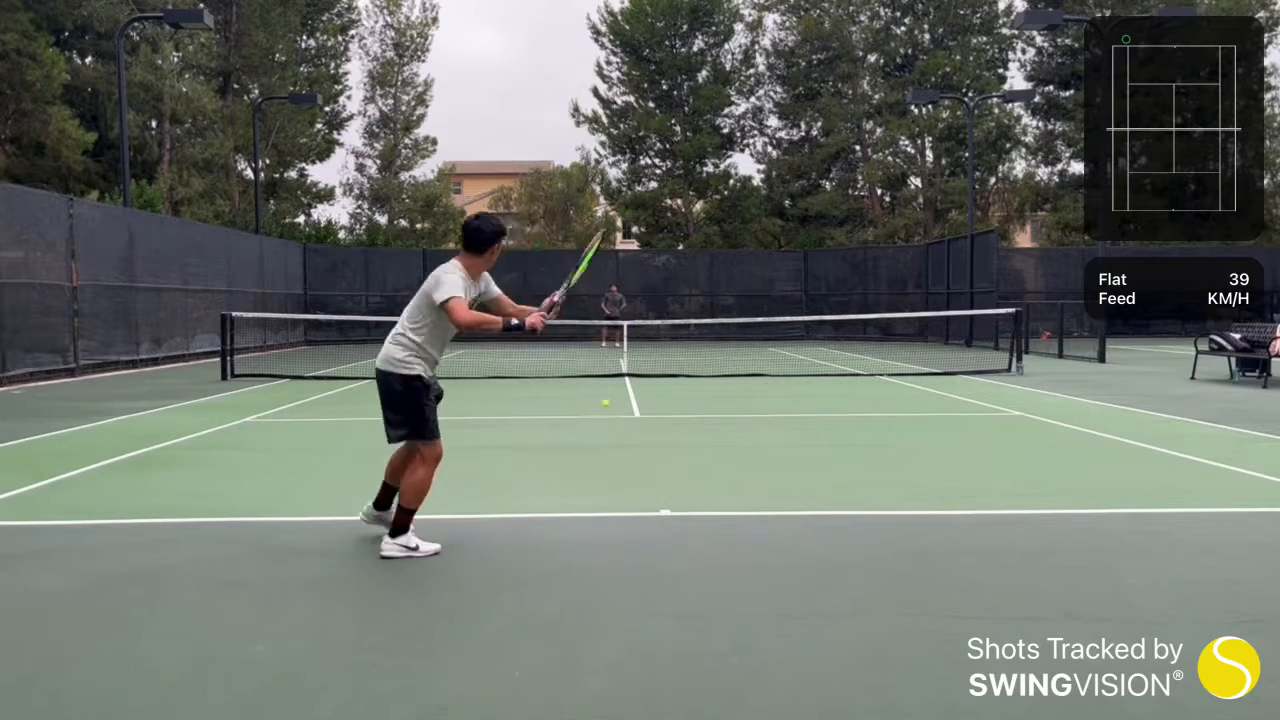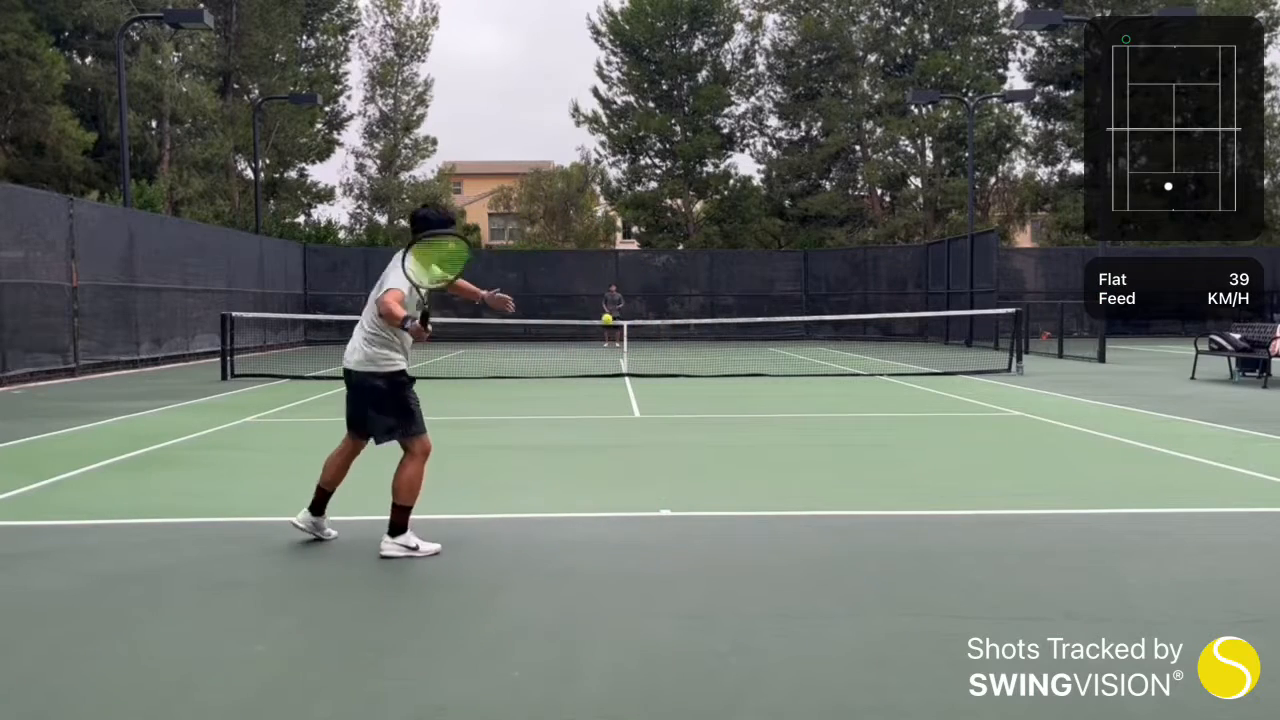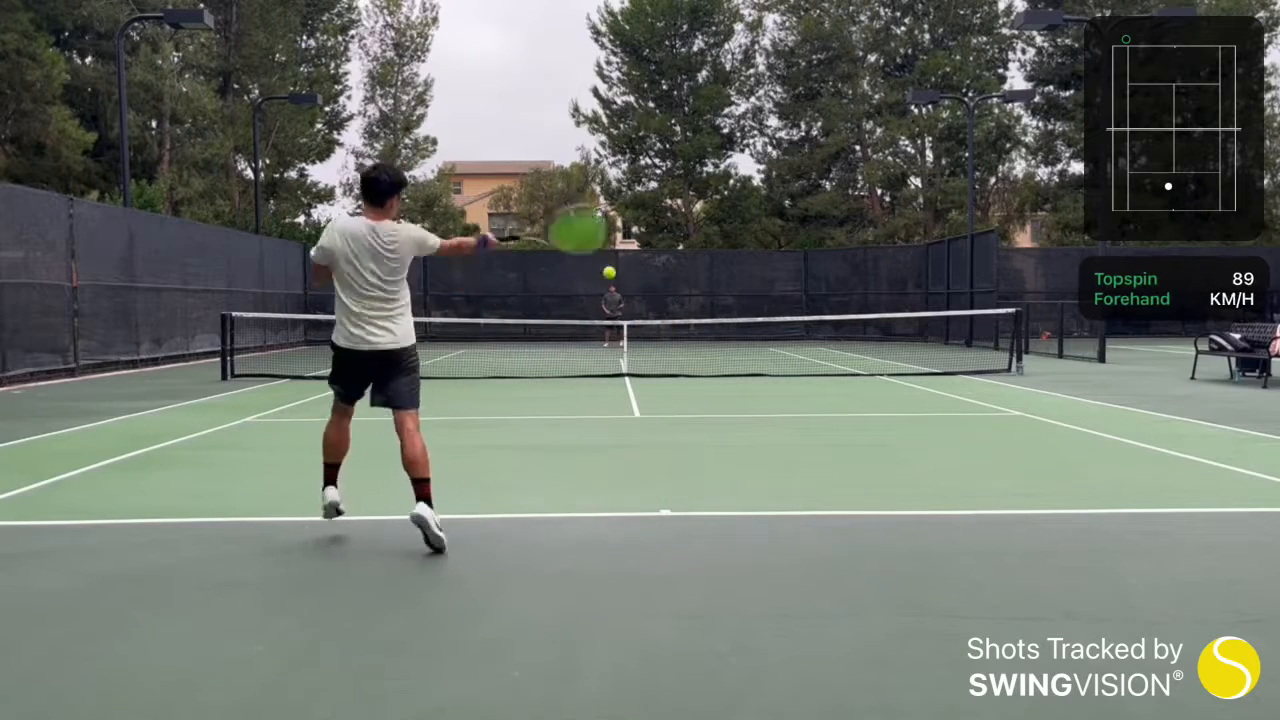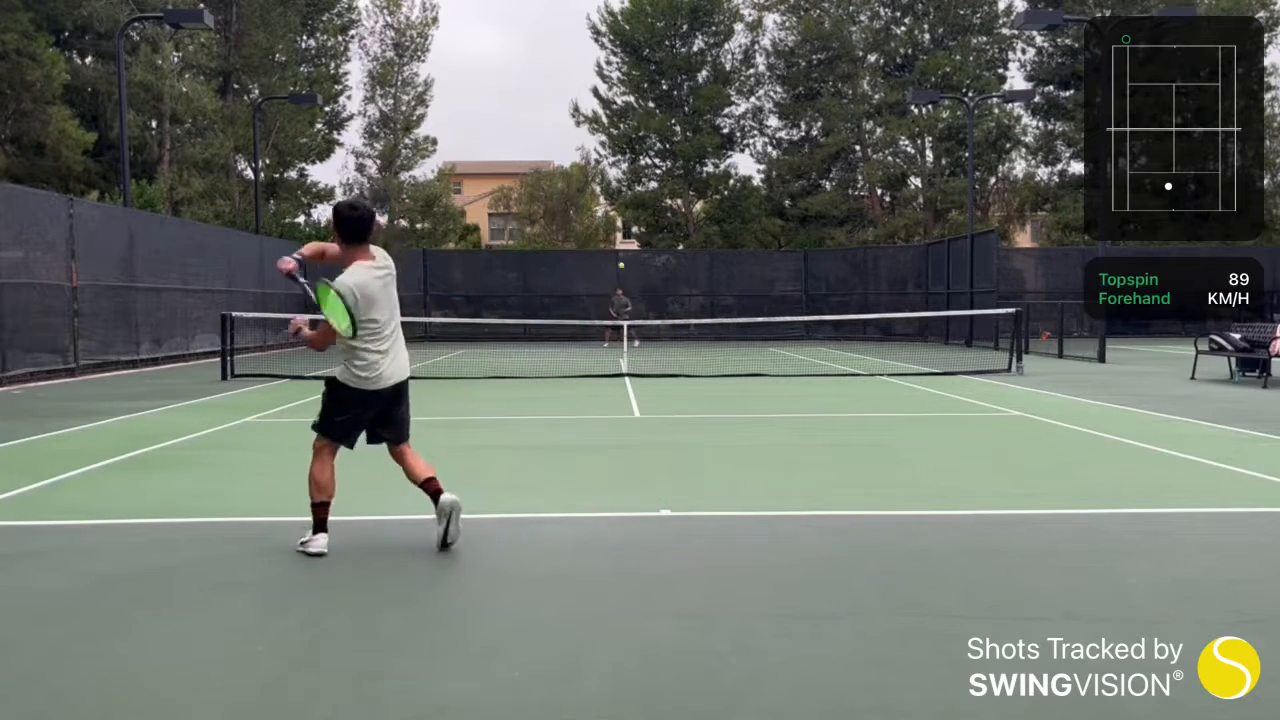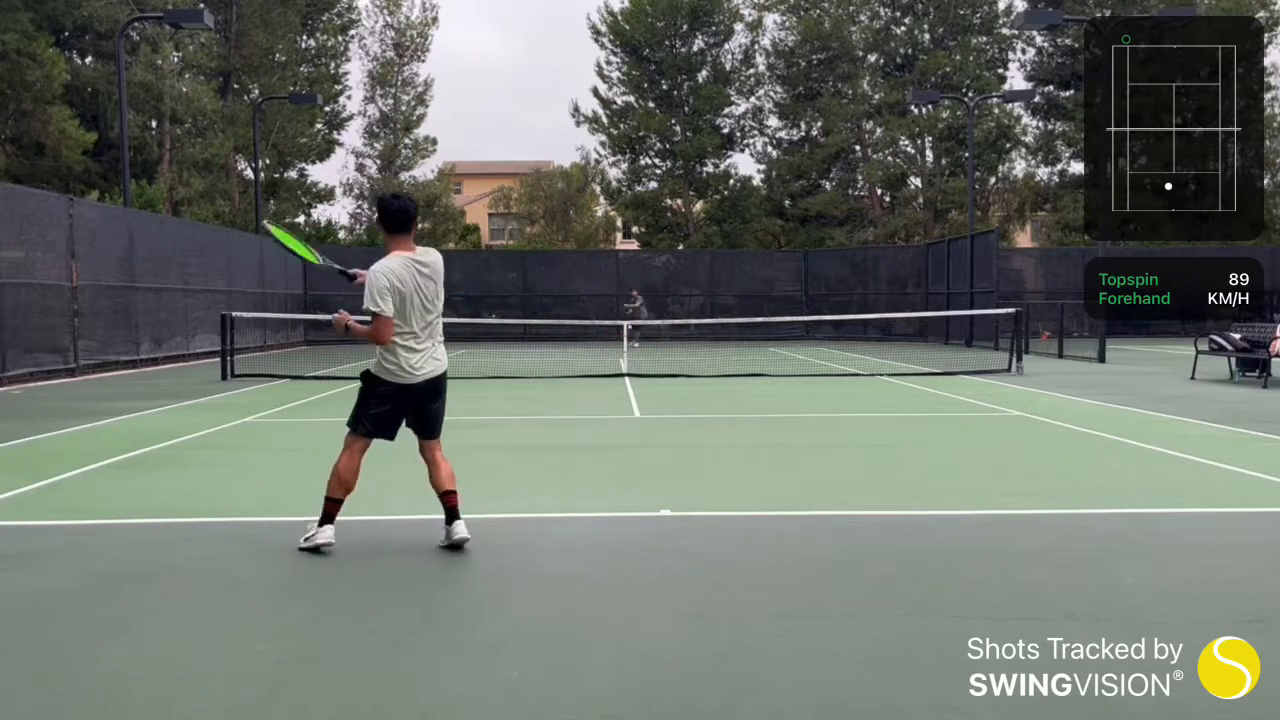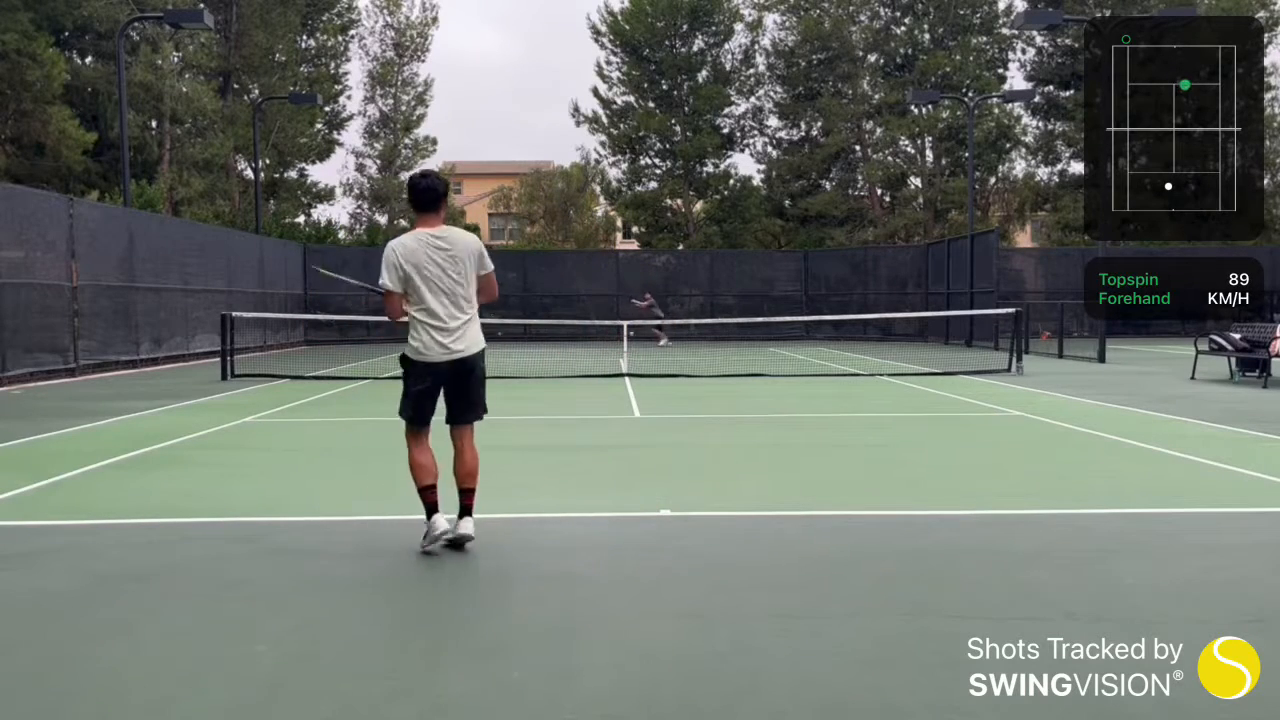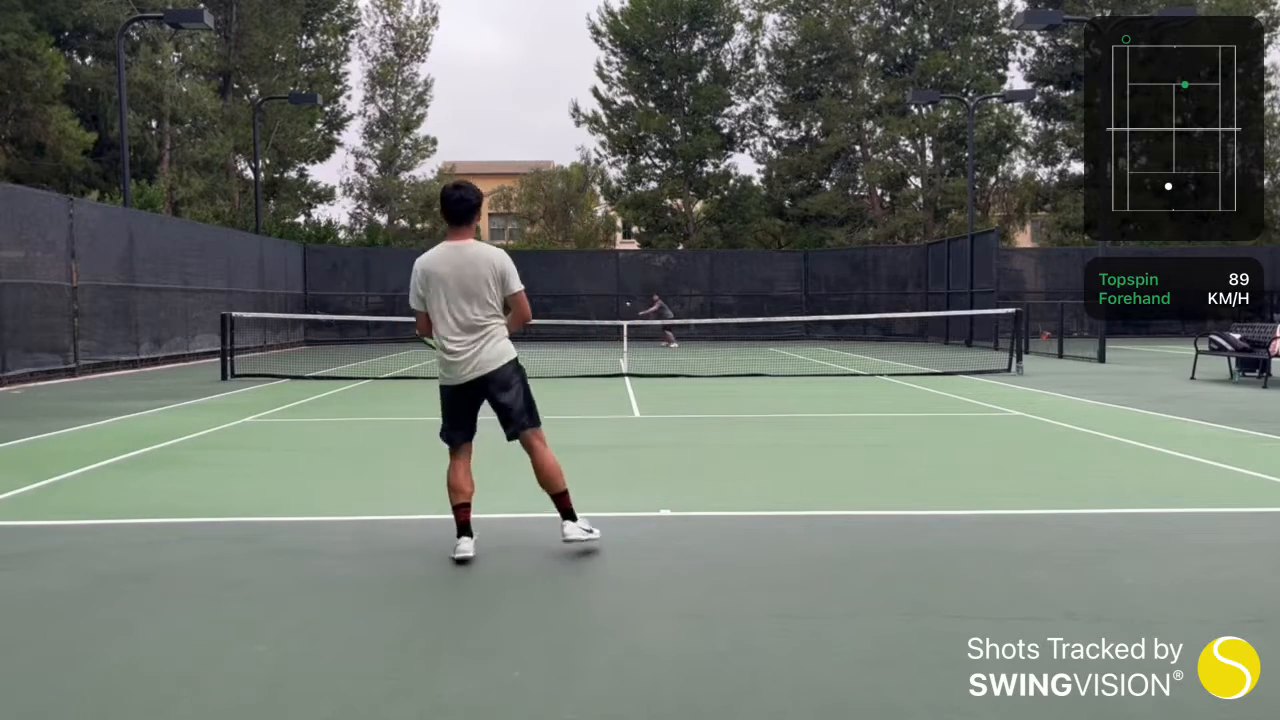
dt=0.3s
person 1, frame 1
left shoulder: (479, 278)
right shoulder: (450, 278)
left elbow: (510, 309)
right elbow: (463, 319)
left wrist: (537, 312)
right wrist: (518, 324)
left hip: (407, 368)
right hip: (402, 369)
left knee: (417, 446)
right knee: (428, 453)
left ankle: (380, 507)
right ankle: (396, 537)
person 1, frame 2
right shoulder: (403, 272)
left elbow: (454, 284)
right elbow: (390, 308)
left wrist: (488, 297)
right wrist: (409, 323)
left hip: (360, 364)
right hip: (380, 369)
left knee: (354, 441)
right knee: (418, 448)
left ankle: (313, 514)
right ankle: (397, 537)
person 1, frame 3
left shoulder: (338, 229)
right shoulder: (408, 234)
left elbow: (320, 274)
right elbow: (449, 247)
right wrist: (482, 240)
left hip: (350, 344)
right hip: (397, 345)
left knee: (340, 415)
right knee: (408, 426)
left ankle: (331, 490)
right ankle: (423, 505)
person 1, frame 4
left shoulder: (347, 285)
right shoulder: (383, 257)
left elbow: (320, 342)
right elbow: (323, 248)
left wrist: (301, 331)
right wrist: (296, 258)
left hip: (357, 383)
right hip: (396, 377)
left knee: (323, 451)
right knee: (402, 451)
left ankle: (319, 534)
right ankle: (442, 498)
person 1, frame 5
left shoulder: (381, 272)
right shoulder: (435, 258)
left elbow: (381, 335)
left wrist: (349, 327)
left hip: (392, 375)
right hip: (433, 371)
left knee: (354, 446)
right knee: (433, 449)
left ankle: (325, 527)
right ankle: (455, 523)
person 1, frame 6
left shoulder: (397, 248)
right shoulder: (470, 241)
left elbow: (394, 311)
right elbow: (491, 293)
left hip: (424, 355)
right hip: (468, 350)
left knee: (417, 437)
right knee: (463, 437)
left ankle: (434, 517)
right ankle: (465, 518)
person 1, frame 7
left shoulder: (423, 265)
right shoulder: (495, 258)
left elbow: (424, 328)
right elbow: (522, 316)
left hip: (455, 373)
right hip: (499, 364)
left knee: (459, 455)
right knee: (535, 442)
left ankle: (463, 538)
right ankle: (570, 520)
